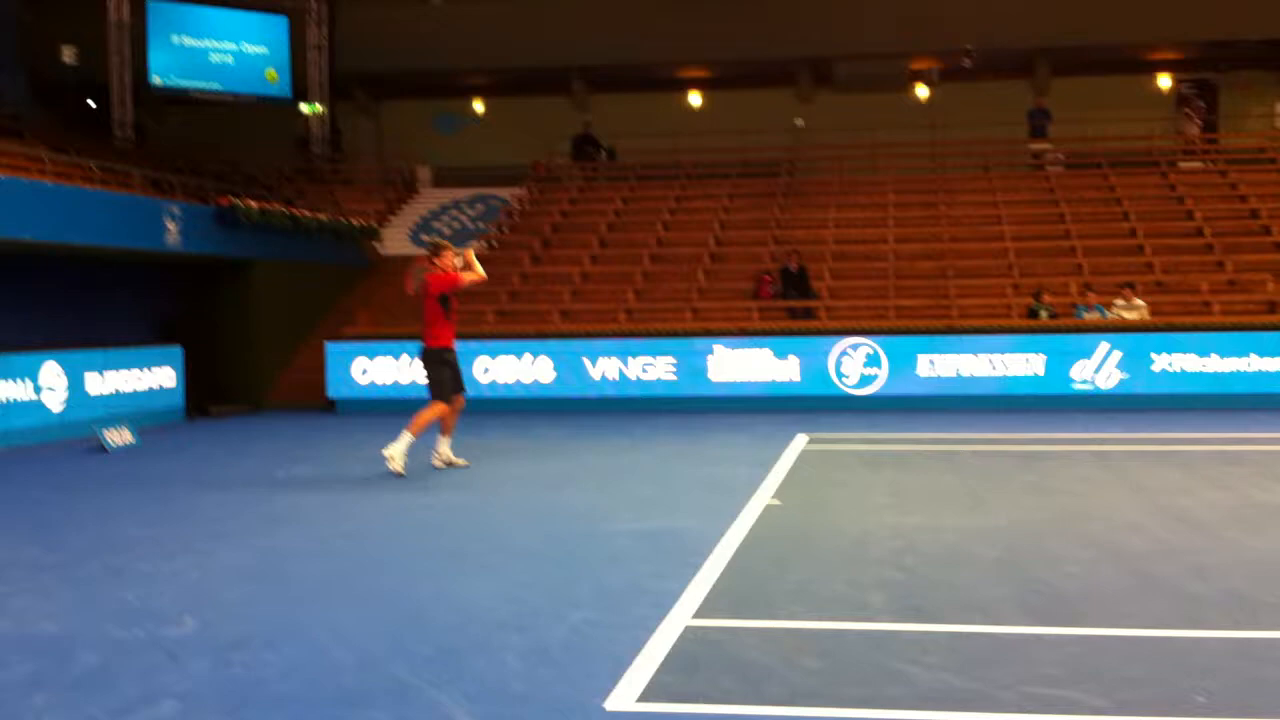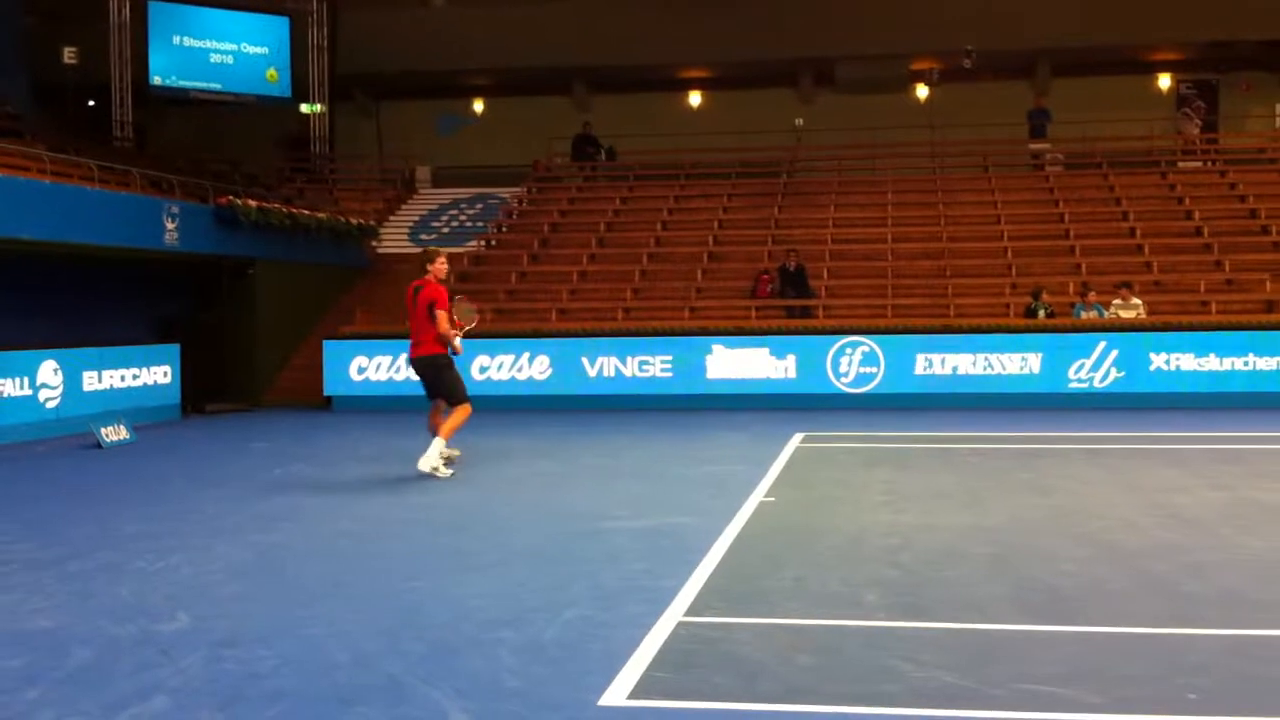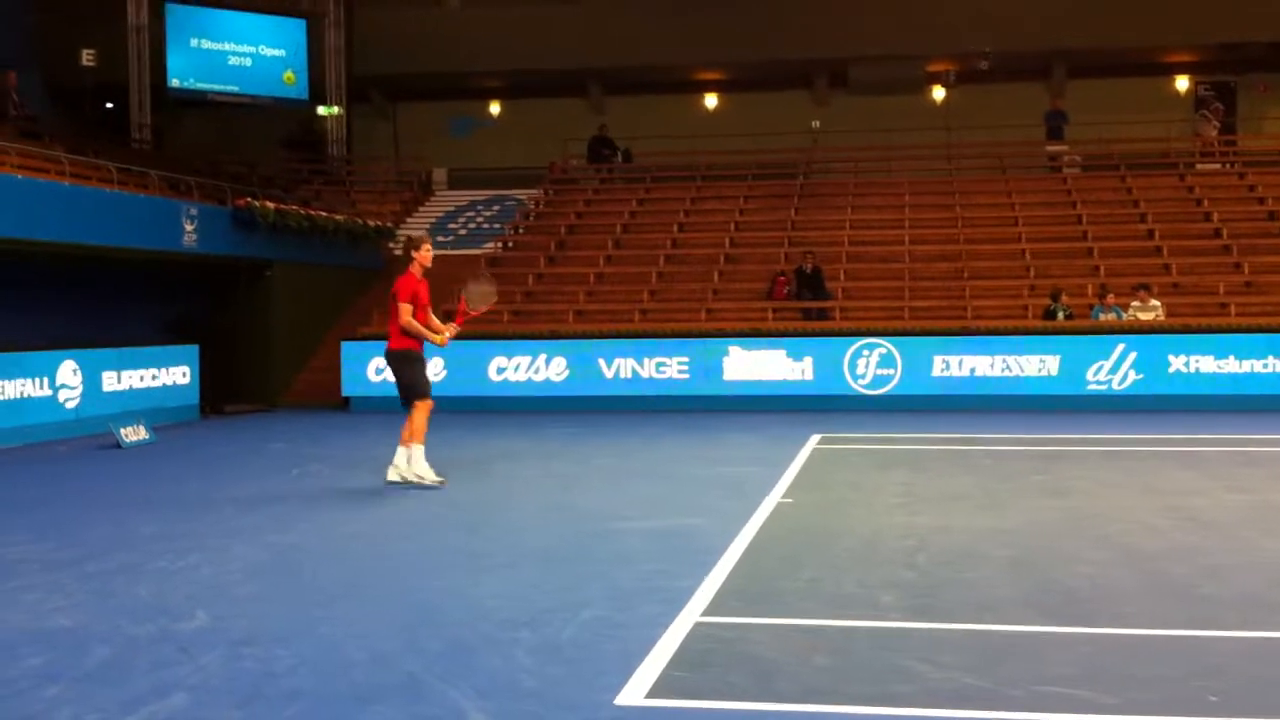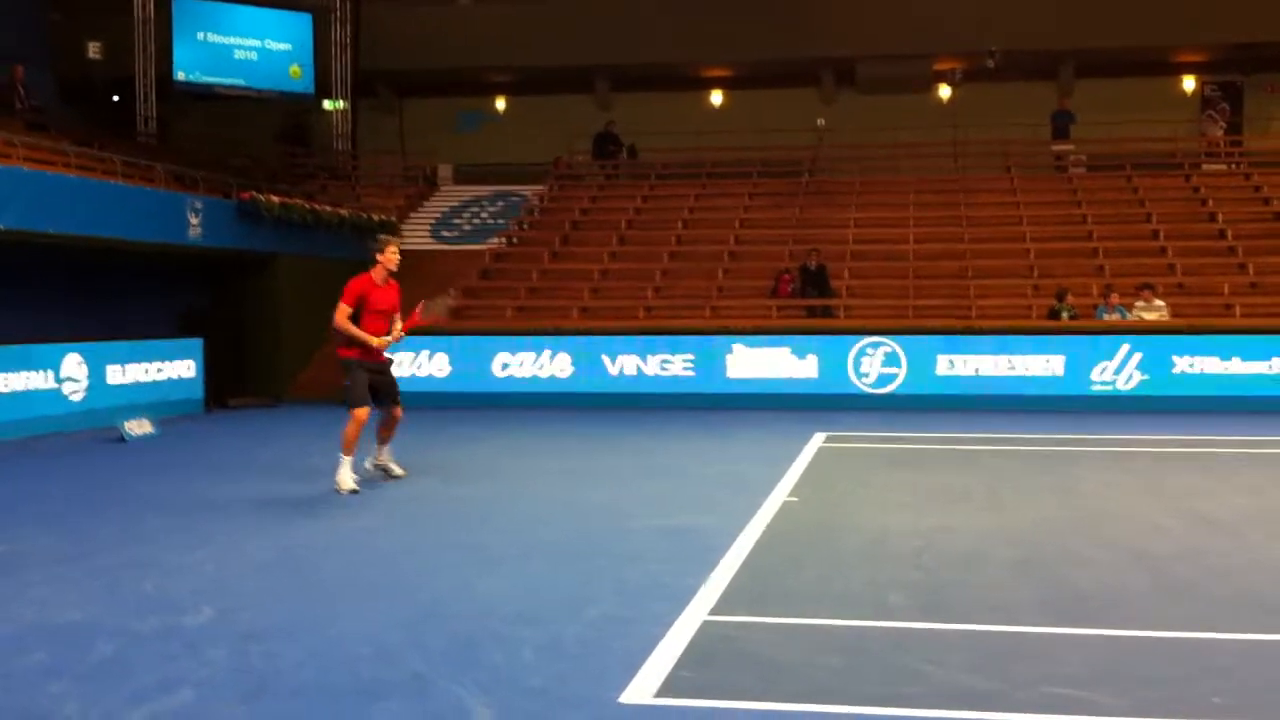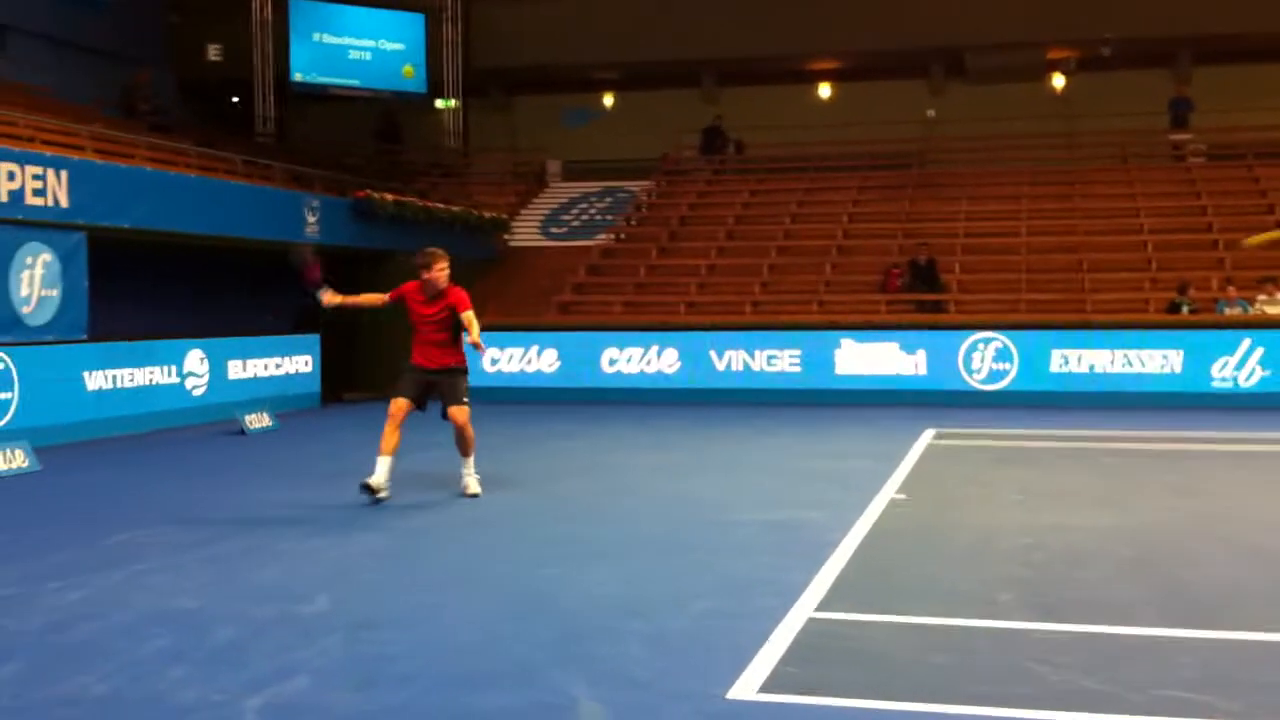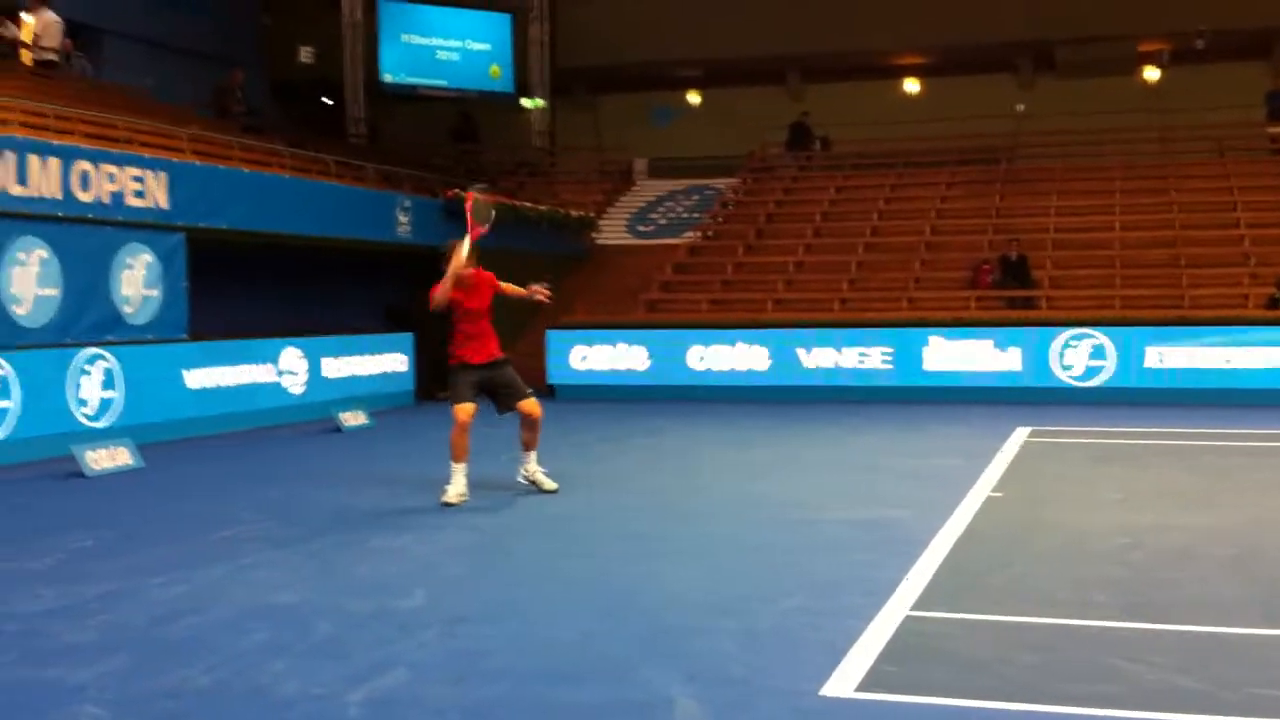
dt=0.5s
person 1, frame 1
left shoulder: (429, 279)
right shoulder: (442, 280)
right elbow: (480, 276)
right wrist: (471, 258)
left hip: (444, 350)
right hip: (437, 351)
left knee: (457, 401)
right knee: (440, 406)
left ankle: (443, 453)
right ankle: (397, 449)
person 1, frame 2
left shoulder: (414, 288)
right shoulder: (438, 291)
right elbow: (443, 328)
left wrist: (449, 332)
right wrist: (454, 344)
left hip: (417, 357)
right hip: (435, 357)
left knee: (438, 403)
right knee: (463, 408)
left ankle: (439, 450)
right ankle: (431, 458)
person 1, frame 3
left shoulder: (422, 283)
right shoulder: (406, 283)
left elbow: (427, 315)
right elbow: (405, 321)
left wrist: (444, 329)
right wrist: (433, 338)
left hip: (412, 353)
right hip: (402, 351)
left knee: (422, 408)
right knee: (423, 404)
left ankle: (400, 467)
right ankle: (418, 466)
person 1, frame 4
left shoulder: (394, 287)
right shoulder: (358, 284)
left elbow: (395, 319)
right elbow: (339, 321)
left wrist: (396, 331)
right wrist: (370, 339)
left hip: (377, 360)
right hip: (353, 359)
left knee: (395, 414)
right knee: (360, 414)
left ankle: (380, 458)
right ankle: (344, 472)
person 1, frame 5
left shoulder: (456, 295)
right shoulder: (407, 291)
left elbow: (471, 321)
right elbow: (380, 300)
left wrist: (473, 336)
right wrist: (340, 300)
left hip: (451, 368)
right hip: (419, 367)
left knee: (460, 419)
right knee: (396, 412)
left ankle: (469, 474)
right ankle: (379, 478)
person 1, frame 6
left shoulder: (484, 278)
right shoulder: (441, 292)
left elbow: (503, 287)
right elbow: (438, 302)
left wrist: (528, 293)
right wrist: (453, 270)
left hip: (495, 361)
right hip: (463, 366)
left knee: (532, 412)
right knee: (462, 418)
left ankle: (530, 469)
right ankle: (457, 484)
